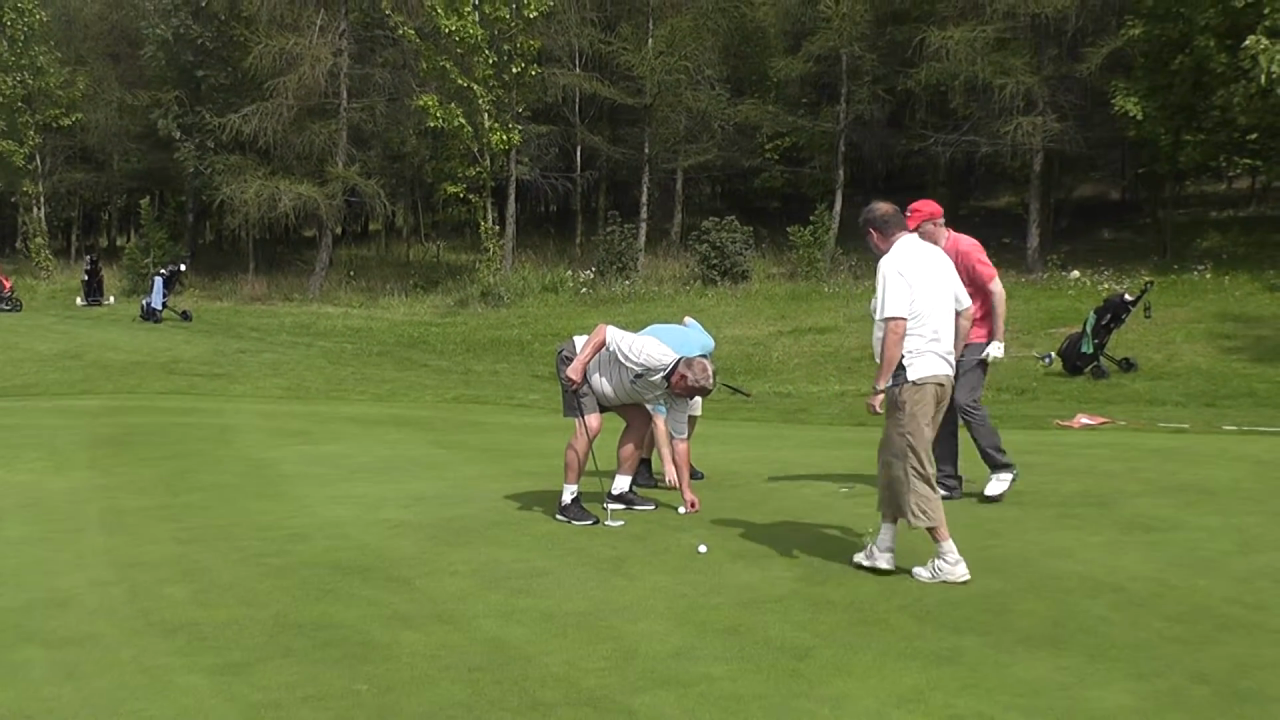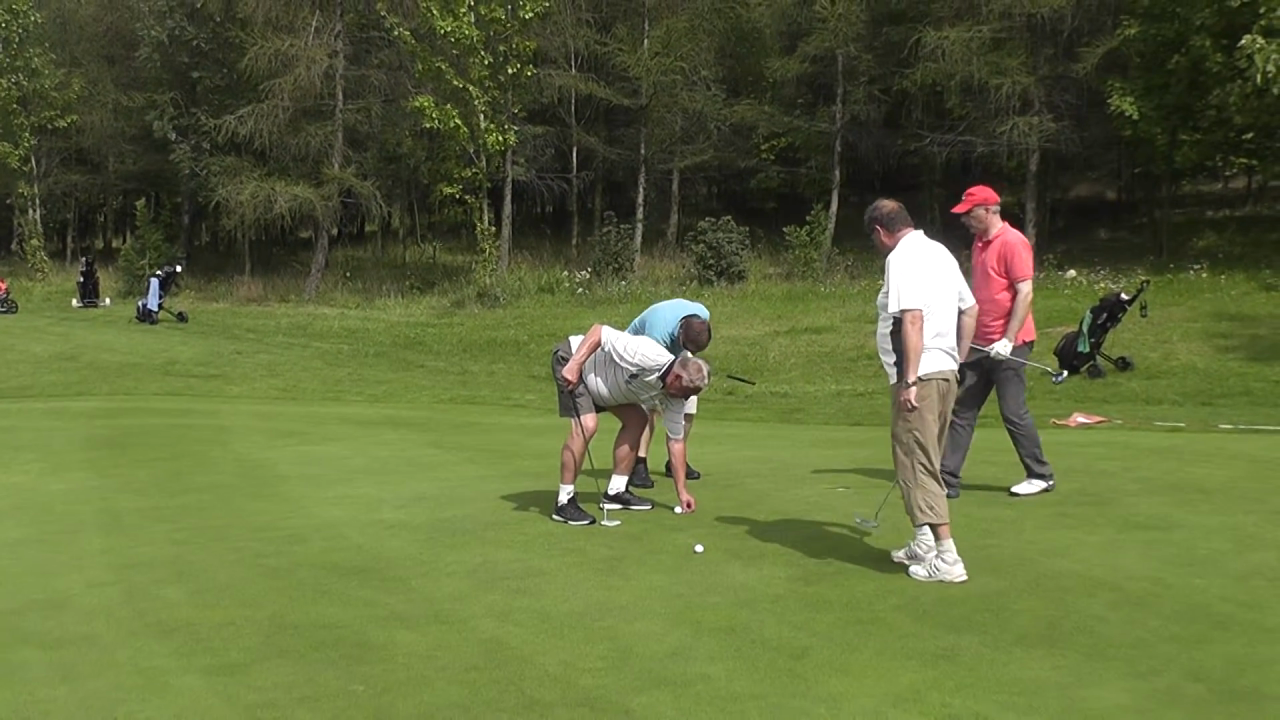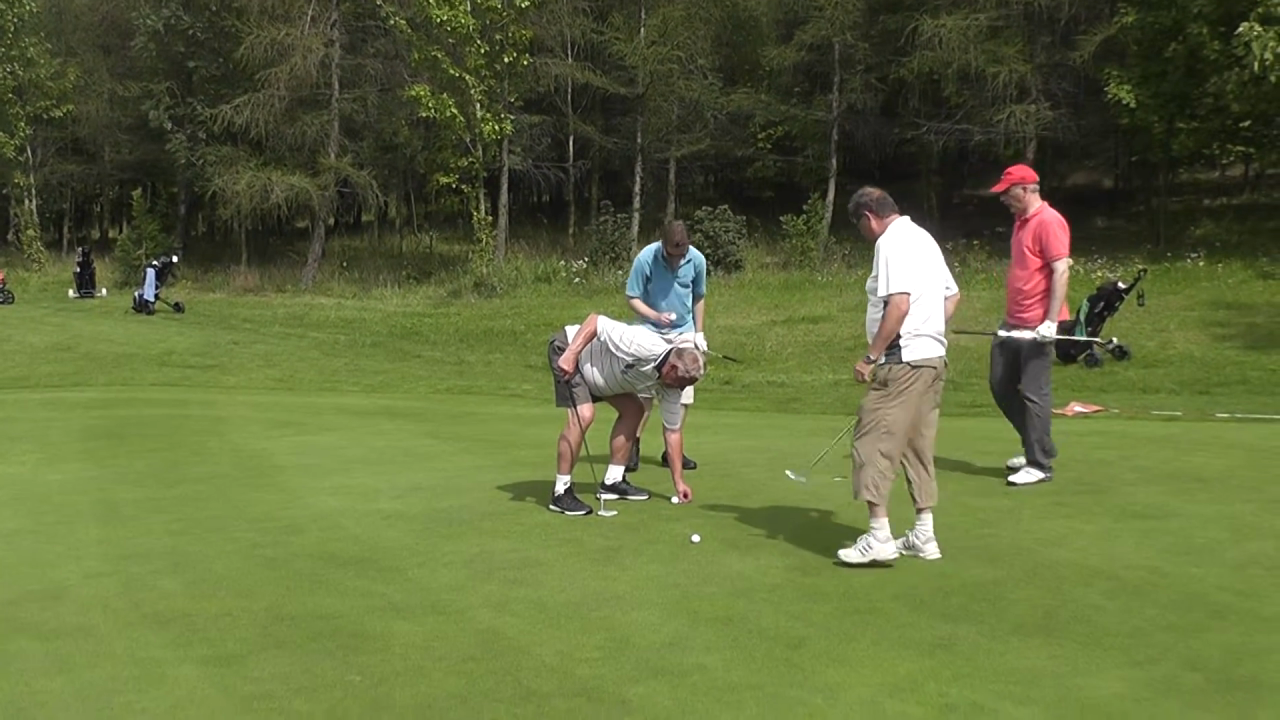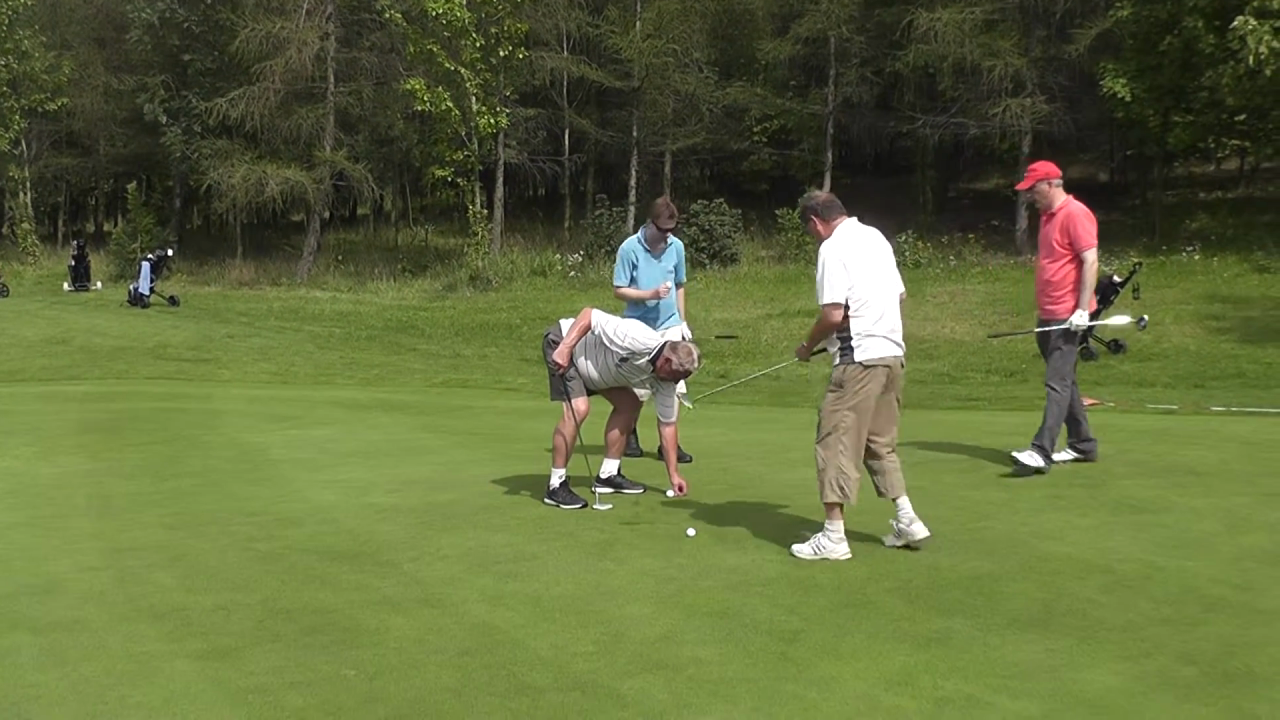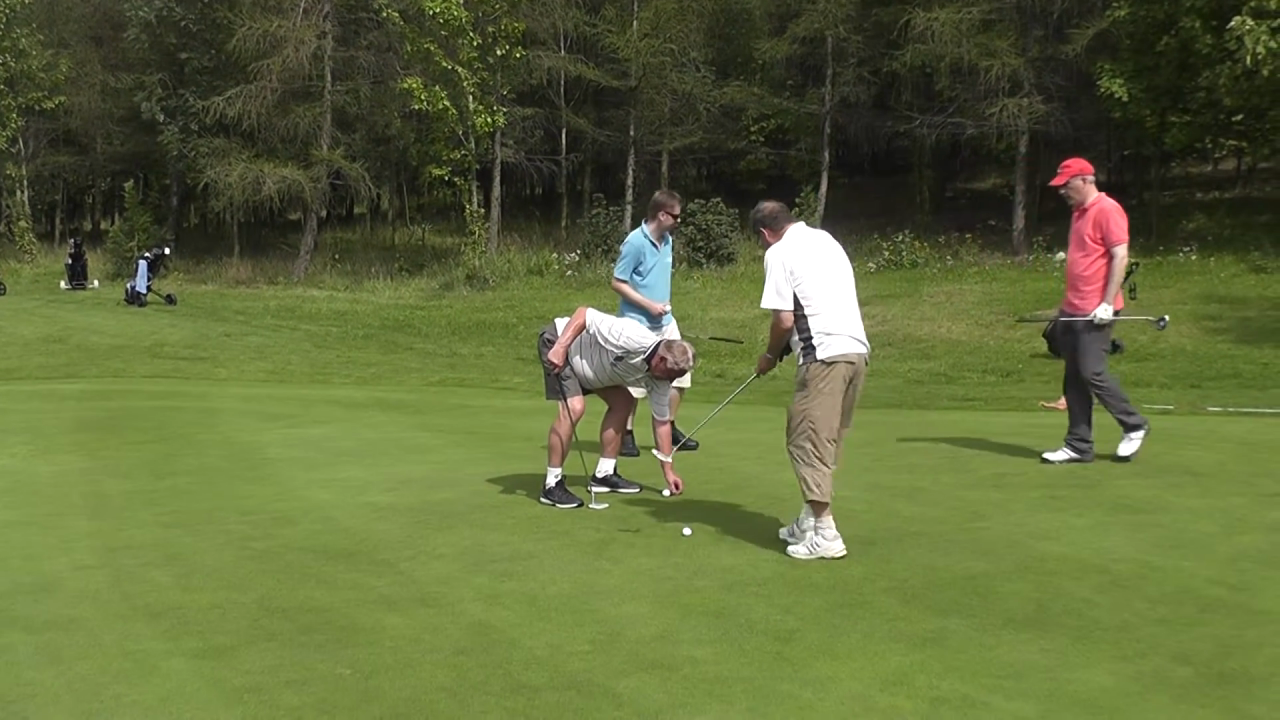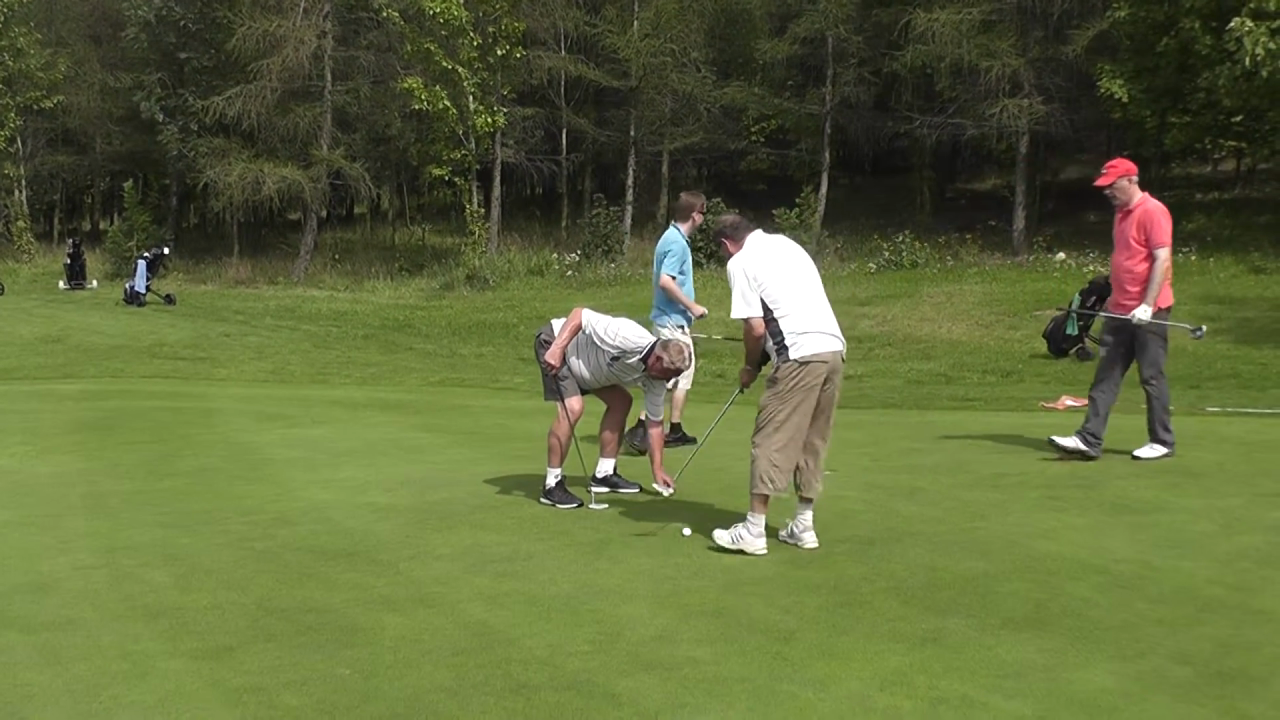
dt=0.4s
person 1, frame 1
left shoulder: (893, 262)
right shoulder: (937, 255)
left elbow: (895, 329)
right elbow: (966, 312)
left wrist: (881, 386)
left hip: (912, 378)
right hip: (941, 373)
left knee: (912, 468)
right knee: (896, 460)
left ankle: (948, 559)
right ankle: (883, 547)
person 1, frame 2
left shoulder: (902, 257)
right shoulder: (940, 251)
left elbow: (912, 320)
right elbow: (970, 310)
left wrist: (909, 380)
left hip: (920, 376)
right hip: (947, 372)
left knee: (917, 463)
right knee: (924, 461)
left ankle: (946, 556)
right ankle: (925, 544)
person 1, frame 3
left shoulder: (892, 242)
right shoulder: (922, 238)
left elbow: (899, 305)
right elbow: (951, 296)
left wrist: (870, 356)
left hip: (905, 360)
right hip: (933, 356)
left knee: (874, 441)
right knee: (919, 445)
left ankle: (879, 535)
right ankle: (923, 535)
person 1, frame 4
left shoulder: (833, 248)
right shoulder: (875, 237)
left elbow: (833, 314)
right elbow: (898, 293)
left wrist: (808, 345)
left hip: (860, 358)
right hip: (892, 352)
left knee: (836, 442)
right knee: (878, 441)
left ankle: (833, 536)
right ankle: (906, 520)
person 1, frame 5
left shoulder: (778, 253)
right shoulder: (825, 239)
left elbow: (784, 319)
left wrist: (770, 356)
right wrist: (787, 347)
left hip: (825, 356)
right hip: (857, 350)
left knee: (807, 442)
right knee: (825, 442)
left ankle: (826, 534)
right ankle: (812, 522)
person 1, frame 6
left shoulder: (740, 262)
right shoulder: (785, 243)
left elbow: (755, 327)
left wrist: (750, 367)
right wrist: (761, 360)
left hip: (801, 356)
right hip: (834, 349)
left knee: (772, 441)
right knee: (811, 442)
left ankle: (753, 530)
right ankle: (803, 525)
person 2, frame 1
left shoulder: (965, 248)
left elbow: (997, 291)
left wrist: (998, 340)
left hip: (975, 341)
left knee: (965, 402)
right knee: (942, 409)
left ankle: (1003, 467)
right ankle: (947, 482)
person 2, frame 2
left shoulder: (1013, 242)
right shoulder: (979, 243)
left elbow: (1025, 293)
left wrist: (1008, 338)
left hip: (1010, 345)
right hip: (982, 343)
left knee: (1013, 411)
right knee: (962, 409)
left ankle: (1040, 475)
right ankle: (948, 479)
person 2, frame 3
left shoulder: (1050, 222)
right shoulder: (1021, 221)
left elbow: (1061, 272)
left wrist: (1052, 320)
left hip: (1038, 325)
right hip: (1014, 323)
left knee: (1034, 393)
right knee: (1001, 387)
left ankle: (1040, 464)
right ankle: (1036, 448)
person 2, frame 4
left shoulder: (1076, 214)
right shoulder: (1047, 216)
left elbow: (1091, 262)
left wrist: (1083, 309)
left hip: (1069, 315)
right hip: (1048, 315)
left knee: (1057, 382)
right knee: (1062, 381)
left ankle: (1042, 450)
right ankle: (1082, 444)
person 2, frame 5
left shoulder: (1108, 210)
right shoulder: (1078, 213)
left elbow: (1121, 257)
left wrist: (1107, 303)
left hip: (1096, 312)
right hip: (1071, 311)
left knee: (1094, 374)
right knee: (1073, 379)
left ankle: (1135, 426)
right ankle: (1078, 445)
person 2, frame 6
left shoulder: (1153, 212)
right shoulder: (1120, 213)
left elbow: (1163, 260)
left wrist: (1148, 304)
left hip: (1147, 310)
right hip: (1118, 310)
left knee: (1151, 376)
right knee: (1106, 373)
left ankle: (1161, 441)
right ankle: (1089, 438)
person 3, frame 1
left shoulder: (707, 345)
left elbow: (687, 320)
right elbow: (659, 422)
right wrist: (668, 466)
left knee: (693, 403)
right knee: (654, 411)
right ankle: (642, 466)
person 3, frame 2
left shoulder: (701, 317)
right shoulder: (658, 334)
left wrist: (689, 354)
left hip: (672, 351)
left knee: (689, 403)
right knee: (647, 405)
right ankle: (638, 466)
person 3, frame 3
left shoulder: (697, 260)
right shoulder: (645, 260)
right elbow: (632, 298)
left wrist: (699, 332)
right wrist: (656, 317)
left hip: (683, 333)
right hip: (650, 332)
left knee: (683, 391)
right knee: (645, 390)
right ankle: (633, 445)
person 3, frame 4
left shoulder: (676, 247)
right shoulder: (629, 248)
right elbow: (620, 290)
left wrist: (683, 321)
right wrist: (651, 295)
left hip: (670, 325)
left knee: (675, 382)
right knee: (637, 386)
right ankle: (631, 435)
person 3, frame 5
left shoulder: (667, 241)
right shoulder: (635, 242)
right elbow: (617, 283)
right wrist: (648, 305)
left hip: (665, 322)
right hip: (638, 324)
left knee: (678, 373)
left ankle: (670, 430)
right ankle: (626, 435)
person 3, frame 6
left shoulder: (679, 240)
right shoulder: (676, 242)
right elbow: (666, 282)
left wrist: (689, 308)
right wrist: (693, 307)
left hip: (672, 319)
right hip: (672, 320)
left knee: (683, 375)
right knee: (671, 376)
left ankle: (676, 430)
right ankle: (639, 427)
person 4, frame 1
left shoulder: (677, 397)
right shoulder: (652, 356)
left elbow: (680, 439)
right elbow: (603, 330)
left wrist: (686, 490)
right wrist: (579, 364)
right hip: (576, 358)
left knee: (640, 420)
right knee: (591, 425)
left ankle: (619, 491)
right ankle: (568, 502)
person 4, frame 2
left shoulder: (673, 397)
right shoulder: (647, 356)
left elbow: (676, 439)
right elbow: (598, 330)
left wrist: (682, 491)
right wrist: (574, 364)
right hip: (572, 358)
left knee: (637, 420)
right knee: (587, 425)
left ankle: (616, 491)
right ankle: (564, 502)
person 4, frame 3
left shoulder: (669, 387)
right shoulder: (644, 346)
left elbow: (672, 430)
right elbow: (595, 320)
left wrist: (678, 481)
right wrist: (571, 354)
right hip: (568, 348)
left knee: (633, 410)
right knee: (583, 415)
left ankle: (612, 481)
right ankle: (561, 492)
person 4, frame 4
left shoulder: (663, 381)
right shoulder: (638, 340)
left elbow: (667, 423)
right elbow: (589, 314)
left wrist: (674, 474)
right wrist: (565, 348)
right hip: (562, 342)
left knee: (628, 403)
right knee: (578, 408)
left ankle: (608, 475)
right ankle: (556, 485)
person 4, frame 5
left shoulder: (658, 379)
right shoulder: (632, 338)
left elbow: (662, 422)
right elbow: (583, 313)
left wrist: (668, 470)
right wrist: (560, 347)
right hip: (558, 341)
left knee: (623, 402)
right knee: (574, 408)
left ankle: (604, 474)
right ankle: (552, 485)
person 4, frame 6
left shoulder: (654, 379)
right shoulder: (629, 338)
left elbow: (655, 422)
right elbow: (579, 314)
left wrist: (658, 470)
right wrist: (557, 348)
left hip: (585, 364)
right hip: (555, 342)
left knee: (621, 402)
right knee: (573, 407)
left ankle: (603, 474)
right ankle: (552, 485)
